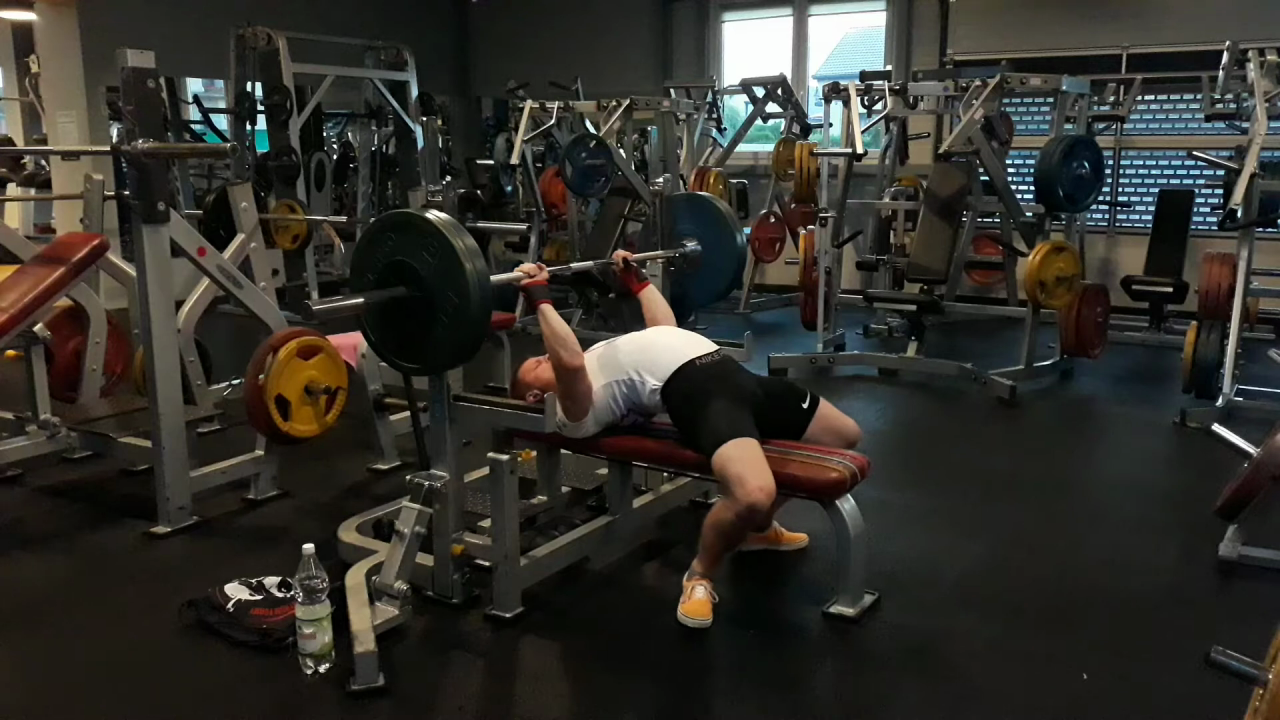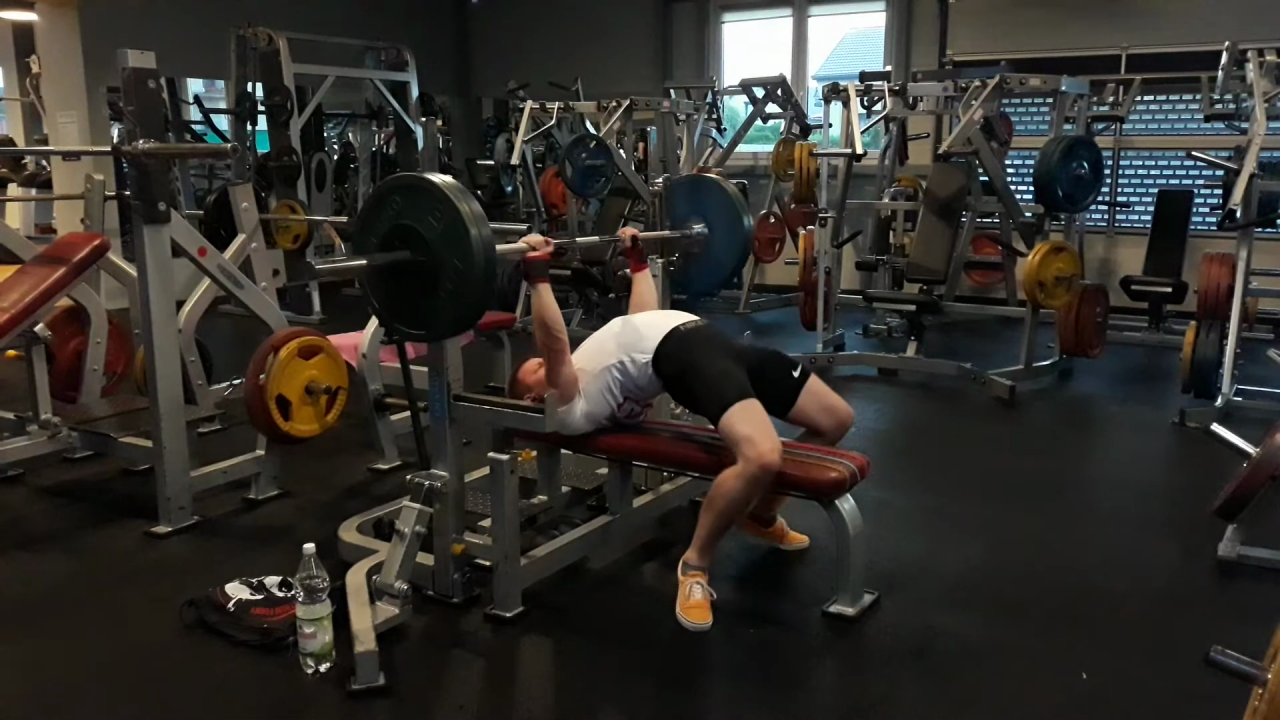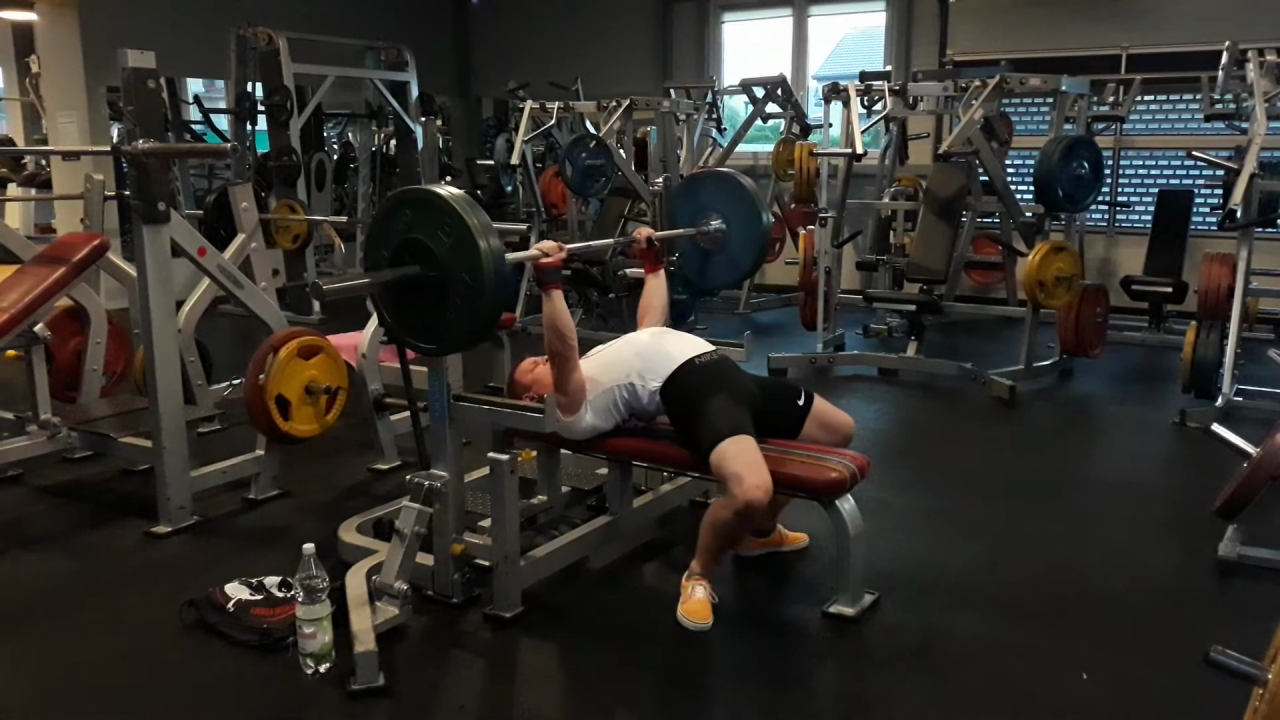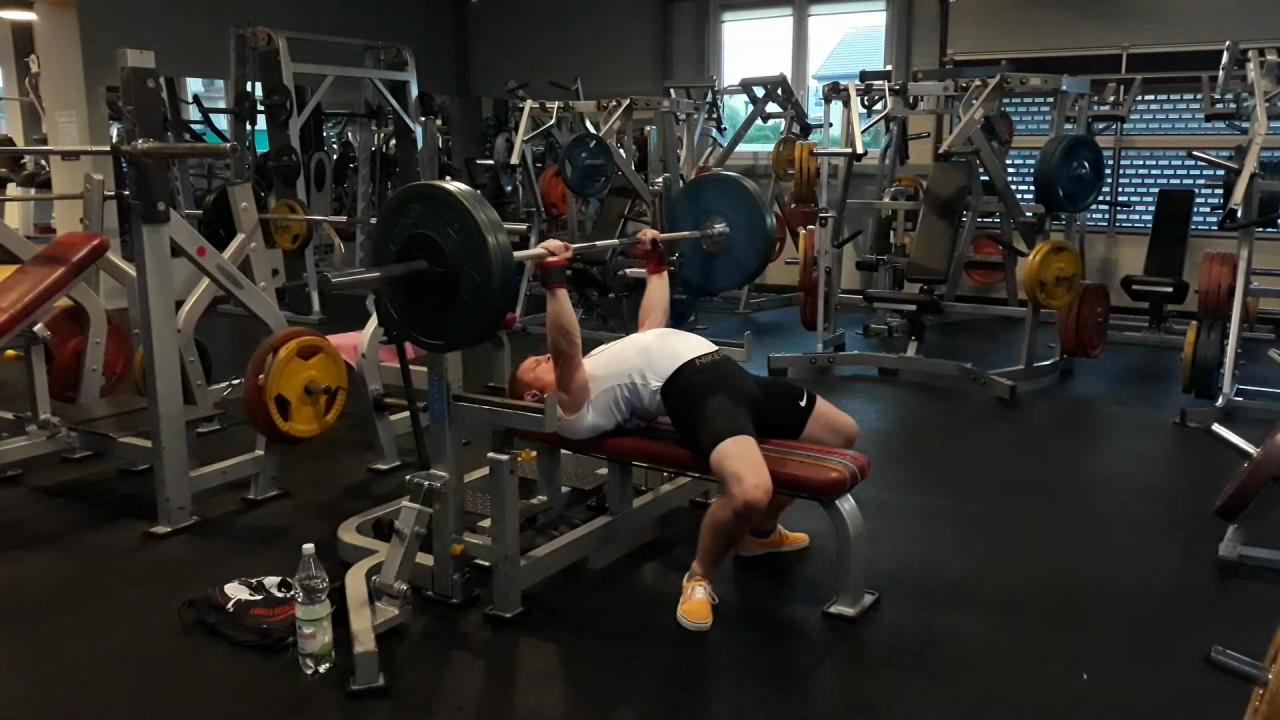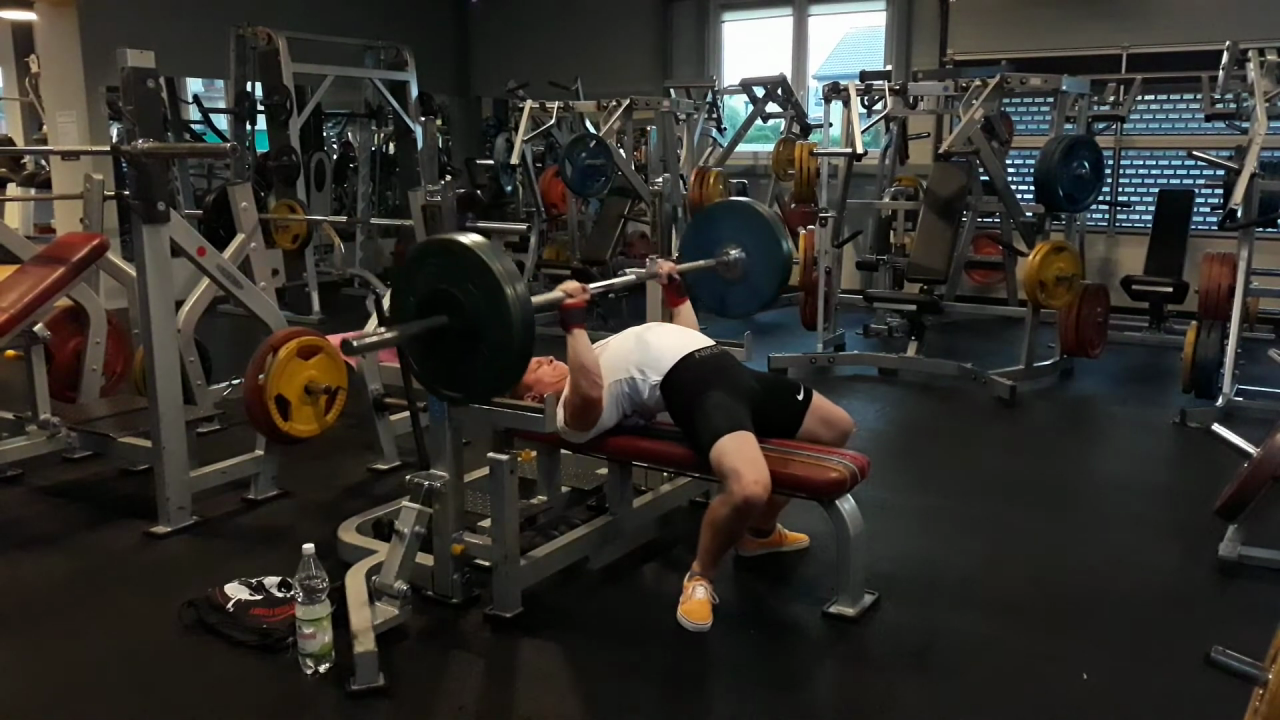
dt=1s
person 1, frame 1
left shoulder: (603, 368)
right shoulder: (573, 413)
left elbow: (666, 328)
right elbow: (571, 362)
left wrist: (635, 278)
right wrist: (540, 299)
left knee: (844, 438)
right knee: (753, 495)
left ankle: (758, 528)
right ankle: (700, 575)
person 1, frame 2
left shoulder: (597, 369)
left elbow: (643, 318)
right elbow: (553, 342)
left wrist: (636, 258)
right wrist: (537, 274)
left knee: (837, 420)
right knee: (762, 458)
left ankle: (762, 519)
right ankle: (694, 565)
person 1, frame 3
left shoulder: (601, 366)
right shoulder: (571, 409)
left elbow: (652, 323)
right elbow: (563, 349)
left wrist: (652, 260)
right wrist: (549, 280)
left knee: (840, 432)
right knee: (751, 493)
left ankle: (761, 531)
right ankle: (698, 576)
person 1, frame 4
left shoulder: (602, 367)
right shoulder: (573, 410)
left elbow: (653, 323)
right elbow: (566, 348)
left wrist: (655, 261)
right wrist: (554, 279)
left knee: (843, 435)
right knee: (750, 493)
left ankle: (760, 532)
right ankle: (699, 576)
person 1, frame 5
left shoulder: (604, 363)
right shoulder: (569, 409)
left elbow: (687, 336)
right elbow: (590, 393)
left wrist: (675, 290)
right wrist: (572, 320)
left knee: (837, 431)
right knee: (749, 490)
left ankle: (759, 531)
right ankle: (699, 577)
